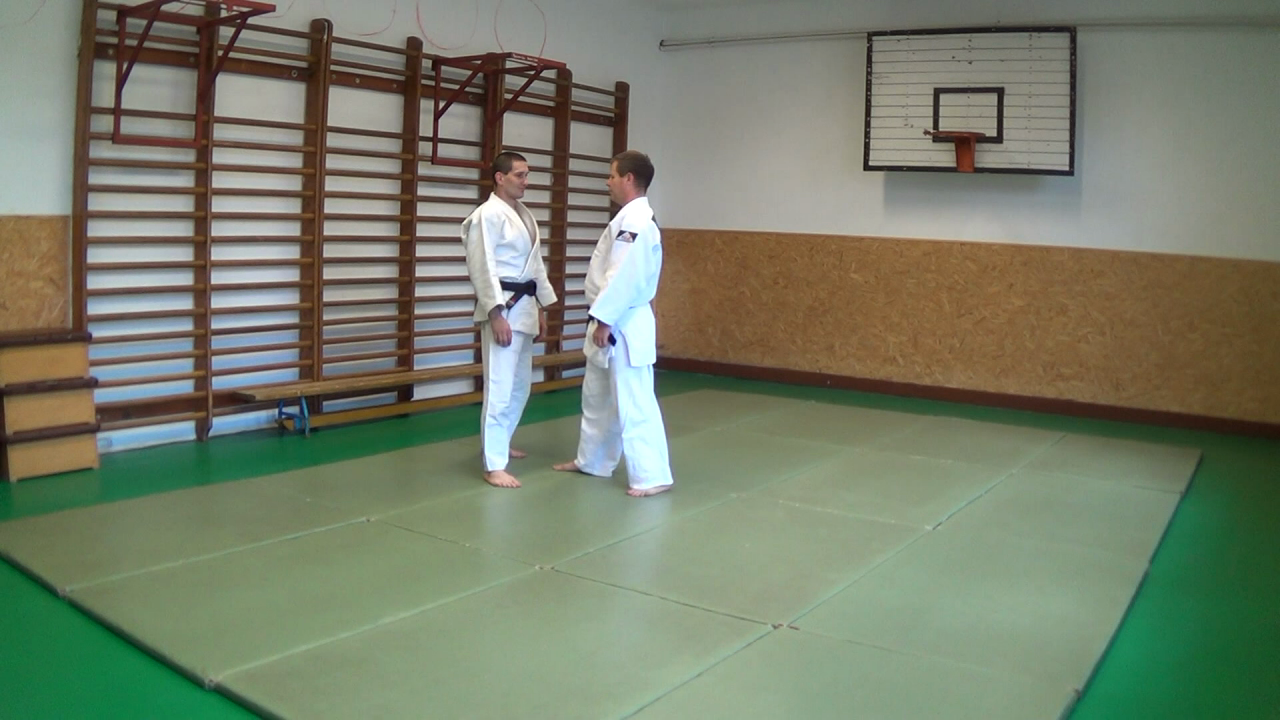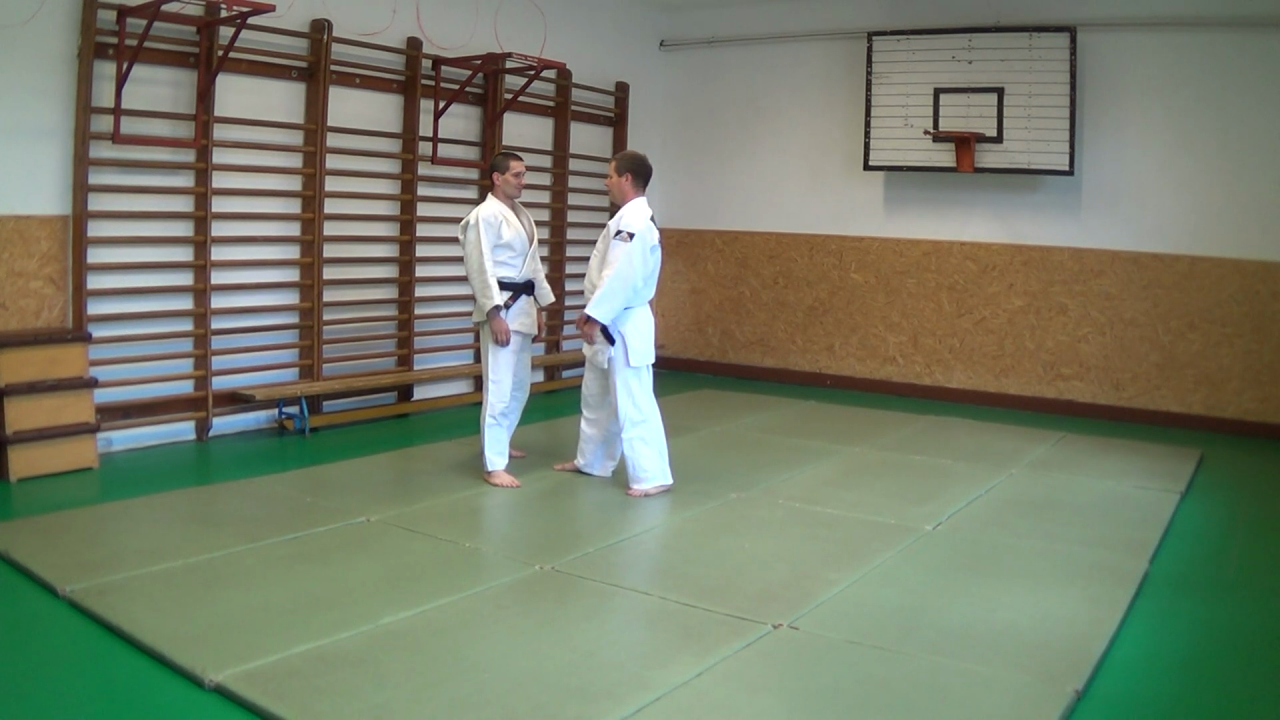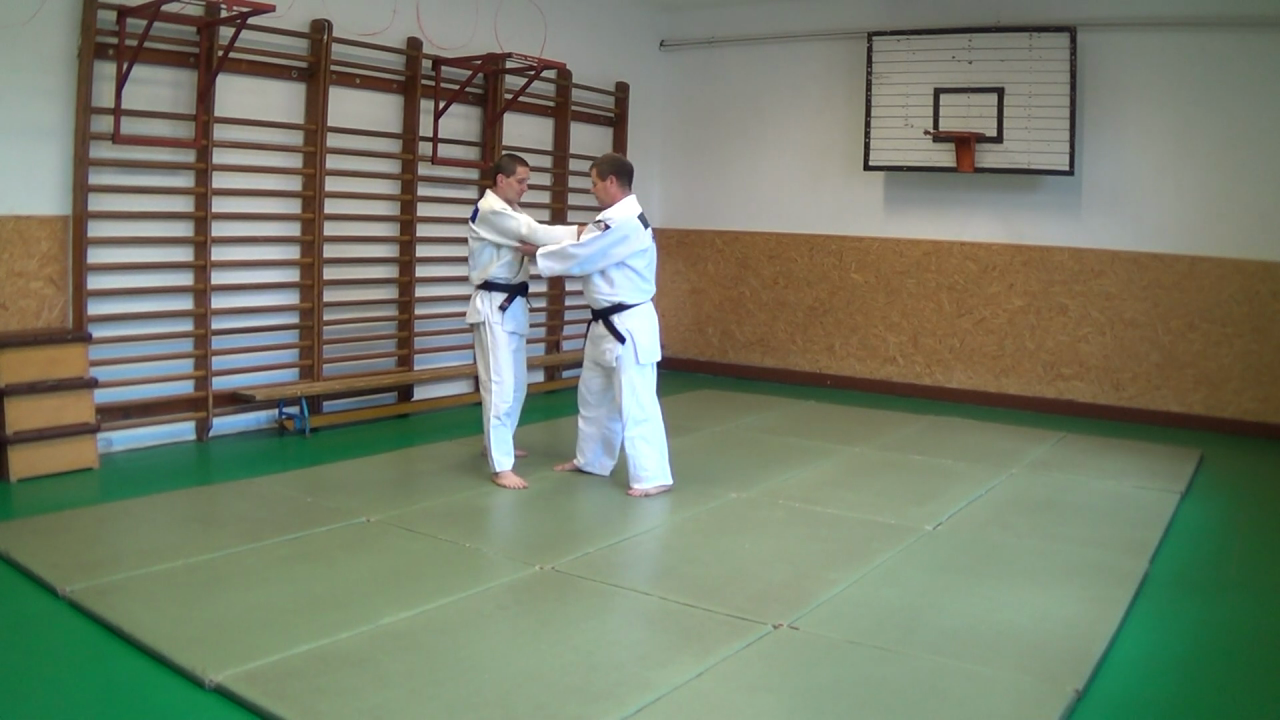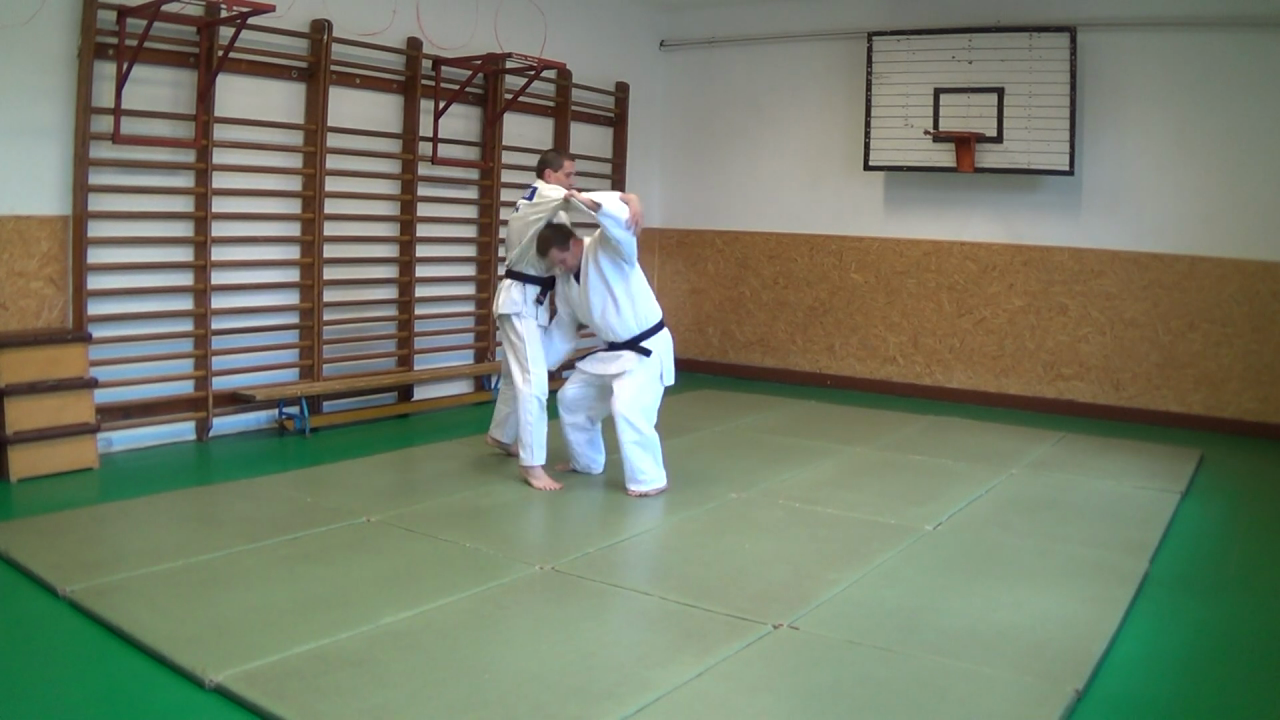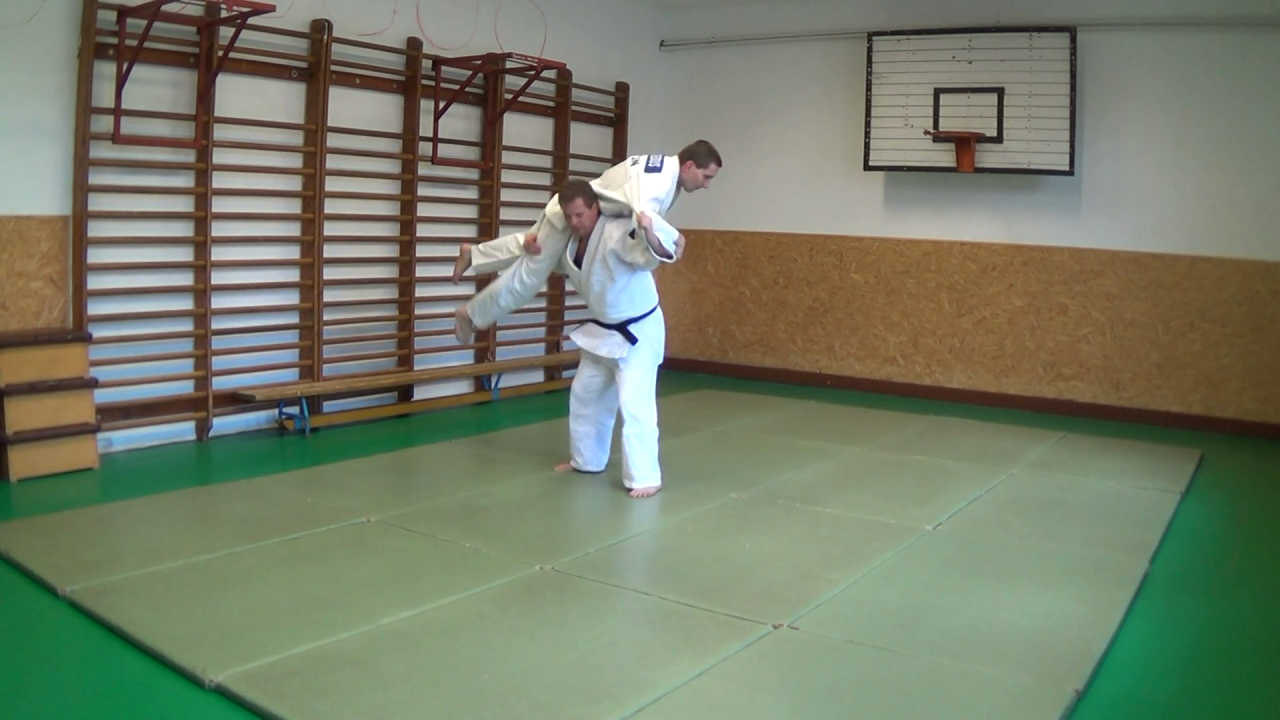
dt=1s
person 1, frame 1
left shoulder: (634, 220)
right shoulder: (631, 218)
left elbow: (624, 278)
left wrist: (604, 321)
left hip: (624, 326)
right hip: (614, 323)
left knee: (634, 403)
right knee: (598, 397)
left ankle: (652, 476)
right ankle: (592, 461)
person 1, frame 2
left shoulder: (633, 221)
right shoulder: (631, 218)
left elbow: (621, 277)
left wrist: (592, 314)
right wrist: (594, 312)
left hip: (623, 326)
right hip: (612, 323)
left knee: (633, 404)
right knee: (596, 397)
left ankle: (651, 476)
right ankle: (591, 461)
person 1, frame 3
left shoulder: (622, 222)
right shoulder: (622, 218)
left elbow: (578, 257)
right elbow: (587, 255)
left wrist: (538, 253)
right wrist: (545, 251)
left hip: (628, 326)
right hip: (608, 324)
left knee: (635, 402)
right knee: (594, 395)
left ankle: (651, 476)
right ankle: (591, 459)
person 1, frame 4
left shoulder: (605, 246)
right shoulder: (565, 279)
left elbow: (622, 223)
right elbow: (563, 327)
left wrist: (589, 201)
left hip: (649, 349)
right hip: (610, 352)
left knee: (626, 408)
right knee: (571, 398)
left ankle: (648, 480)
right ankle: (587, 462)
person 1, frame 5
left shoulder: (619, 233)
right shoulder: (572, 241)
left elbow: (654, 252)
right elbow: (550, 265)
left wrist: (648, 230)
left hip: (639, 331)
right hip: (601, 330)
left knee: (634, 402)
right knee: (585, 394)
left ankle: (644, 477)
right ankle: (586, 460)
person 2, frame 1
left shoulder: (524, 215)
right shoulder: (487, 215)
right elbow: (482, 268)
left wrist: (541, 308)
right wrist: (496, 314)
left hip: (524, 305)
right hip: (502, 306)
left knee: (520, 384)
right knee: (499, 386)
left ankle: (500, 443)
right ankle: (493, 465)
person 2, frame 2
left shoulder: (521, 215)
right shoulder: (484, 216)
right elbow: (480, 270)
left wrist: (539, 307)
right wrist: (495, 314)
left hip: (523, 306)
right hip: (500, 308)
left knee: (519, 384)
right knee: (499, 386)
left ankle: (500, 443)
right ankle: (494, 465)
person 2, frame 3
left shoulder: (510, 213)
right shoulder: (489, 212)
left elbow: (534, 241)
right elbow: (535, 234)
left wrist: (580, 236)
right wrist: (583, 231)
left hip: (512, 305)
right hip: (493, 307)
left knee: (515, 383)
right knee: (500, 386)
left ankle: (498, 443)
right ankle: (501, 467)
person 2, frame 4
left shoulder: (545, 201)
right shoulder: (538, 194)
left hip: (529, 298)
right hip: (520, 299)
left knee: (518, 375)
right knee: (532, 379)
left ankle: (502, 434)
right ankle: (533, 464)
person 2, frame 5
left shoulder: (672, 179)
right shoulder: (656, 176)
right elbow: (644, 213)
left knee: (525, 248)
right knee: (528, 275)
left ankle: (473, 255)
right ankle: (470, 315)
